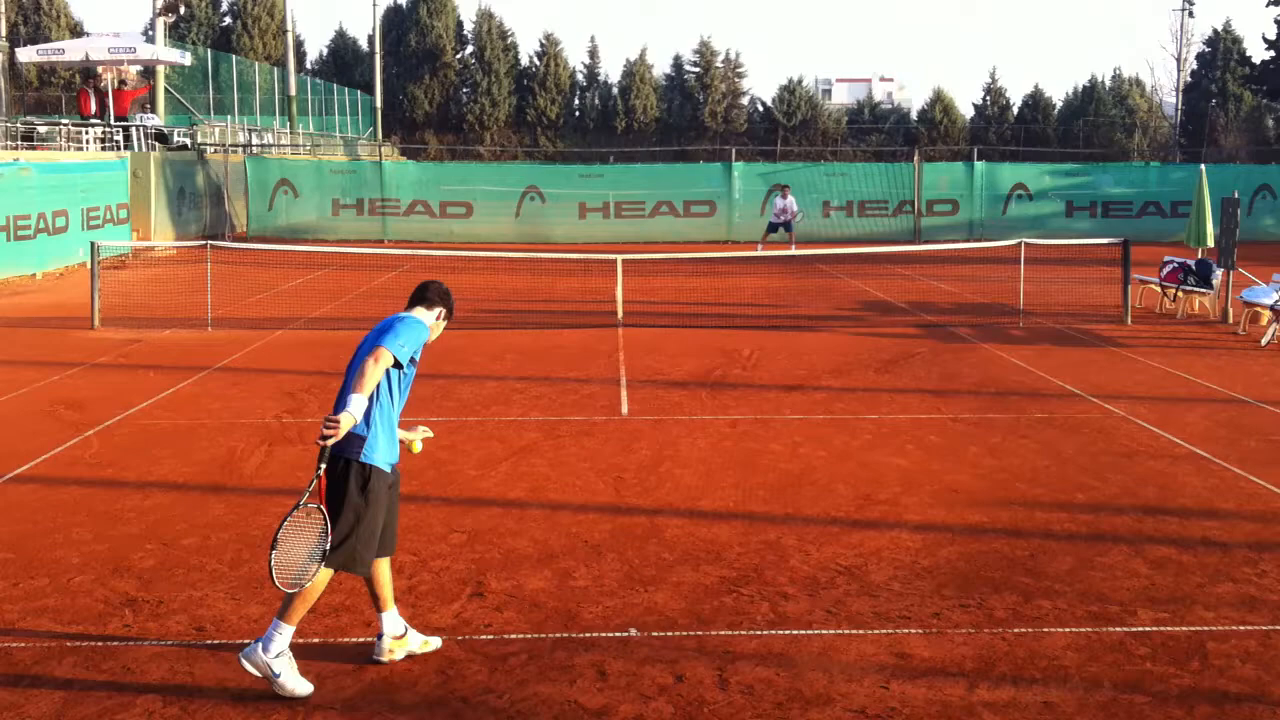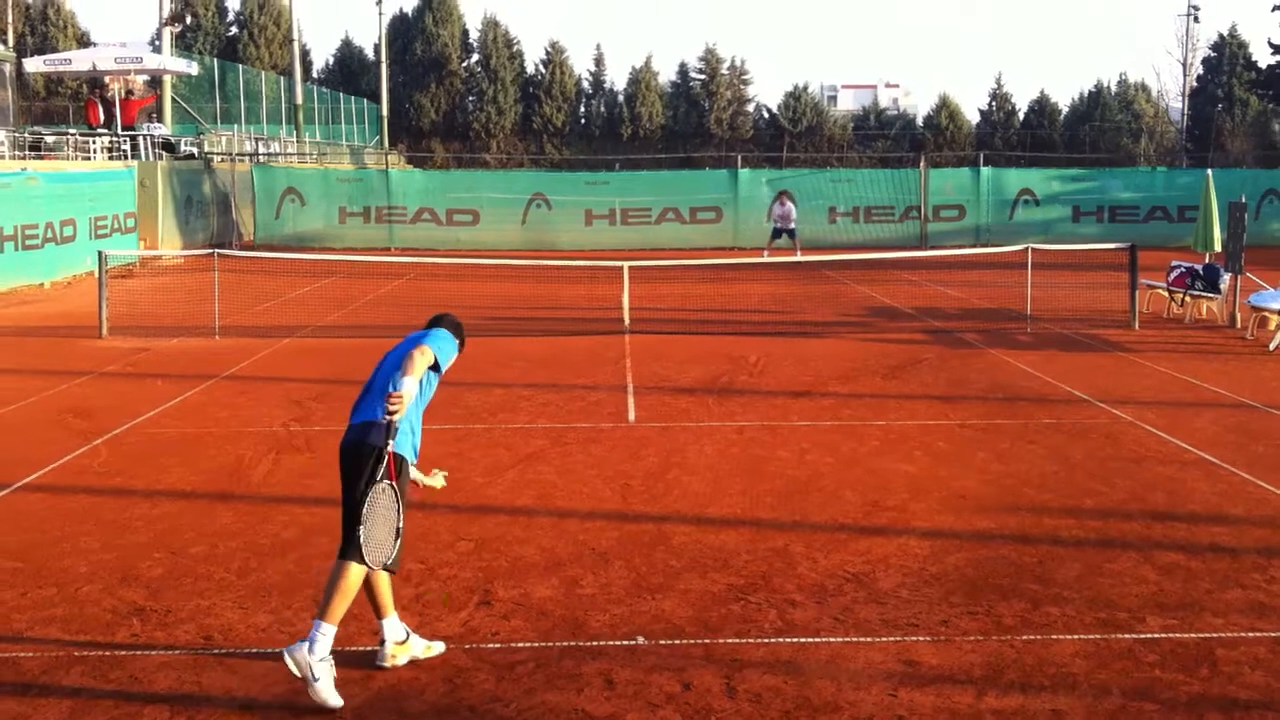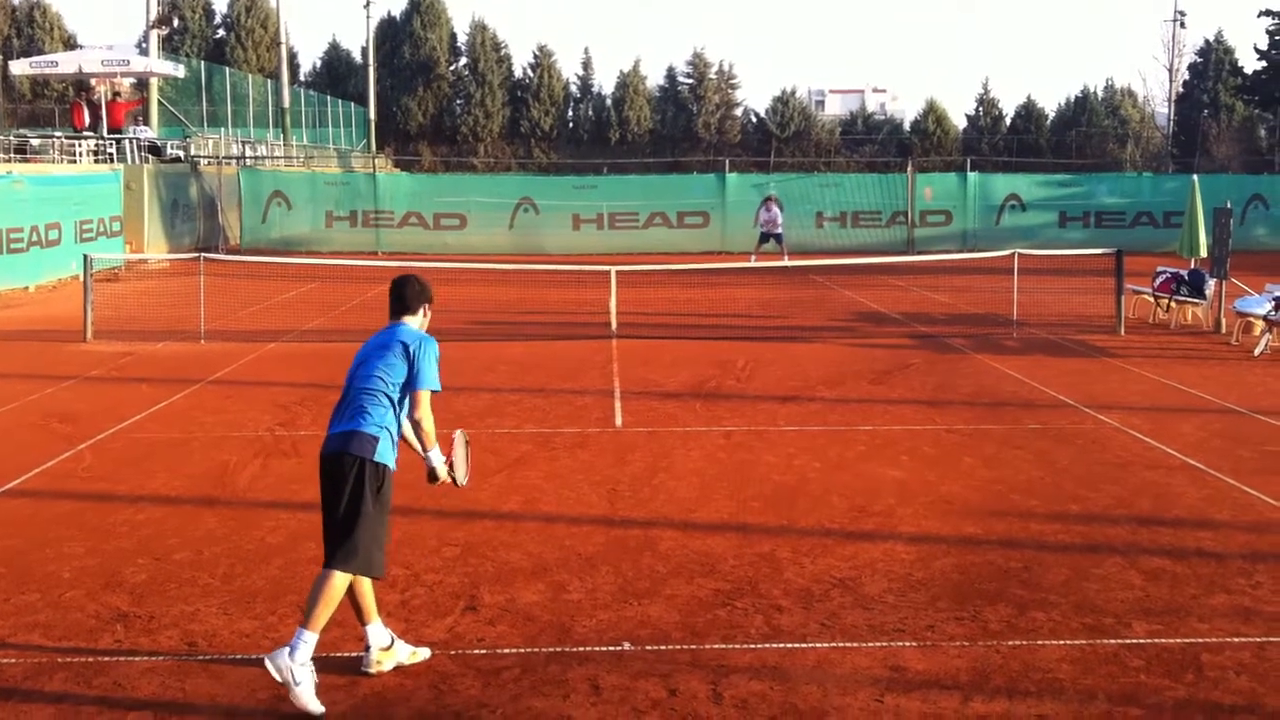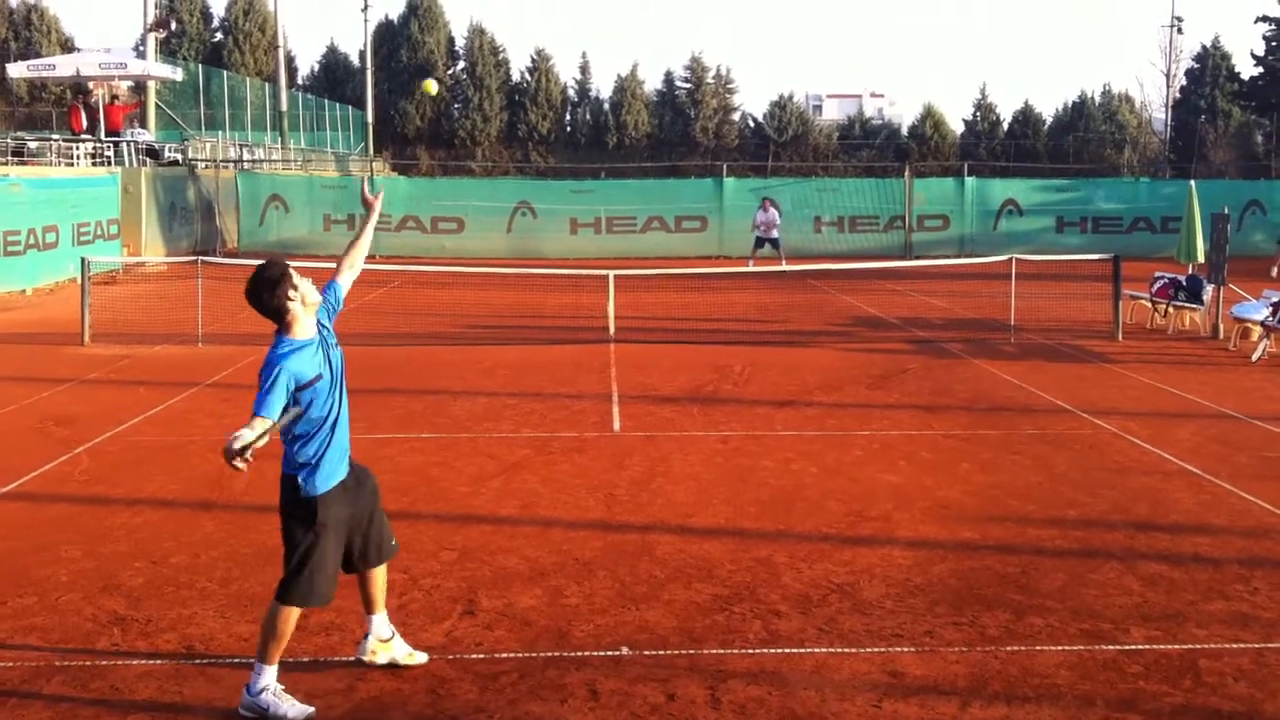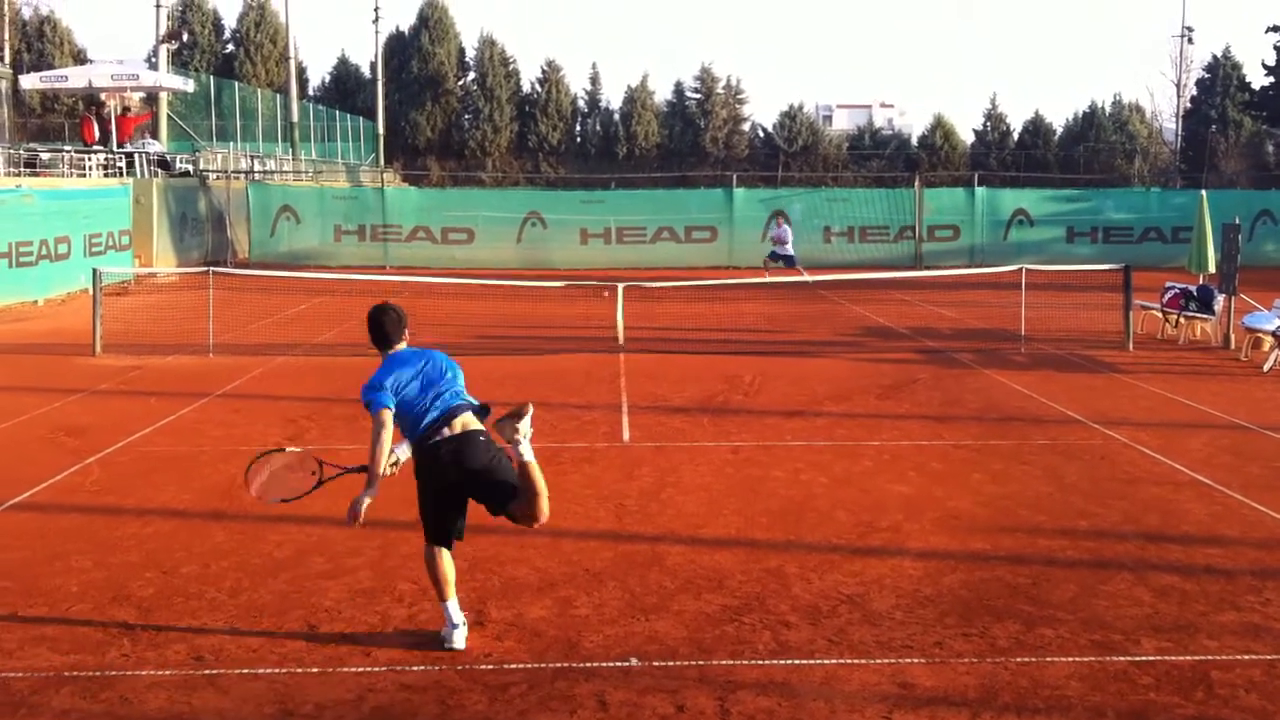
dt=1s
person 1, frame 1
left shoulder: (390, 328)
right shoulder: (412, 326)
right elbow: (375, 362)
left wrist: (402, 435)
right wrist: (351, 413)
left hip: (374, 455)
right hip: (363, 456)
left knee: (379, 543)
right knee: (333, 552)
left ankle: (393, 636)
right ankle: (271, 649)
person 1, frame 2
left shoulder: (403, 347)
right shoulder: (443, 338)
right elbow: (418, 356)
left wrist: (417, 474)
right wrist: (408, 390)
left hip: (360, 442)
right hip: (381, 445)
right knee: (361, 549)
left ankle: (395, 640)
right ankle: (315, 649)
person 1, frame 3
left shoulder: (373, 344)
right shoulder: (421, 343)
right elbow: (419, 413)
left wrist: (421, 453)
right wrist: (437, 461)
left hip: (338, 450)
right hip: (367, 455)
left knee: (354, 555)
right knee: (347, 559)
left ankle: (381, 645)
right ankle: (296, 657)
person 1, frame 4
left shoulder: (321, 319)
right shoulder: (284, 363)
left elbow: (348, 269)
right elbow: (261, 423)
left wrist: (372, 216)
right wrist: (240, 445)
left hip: (345, 474)
right hip: (312, 490)
left knee: (375, 554)
right knee: (301, 588)
left ankle: (379, 640)
person 1, frame 5
left shoulder: (378, 381)
right shoulder: (441, 360)
left elbow: (384, 431)
left wrist: (369, 490)
left hip: (435, 456)
right hip: (476, 445)
left knee: (437, 544)
right knee: (533, 516)
left ankle: (453, 623)
right ankle: (516, 442)
